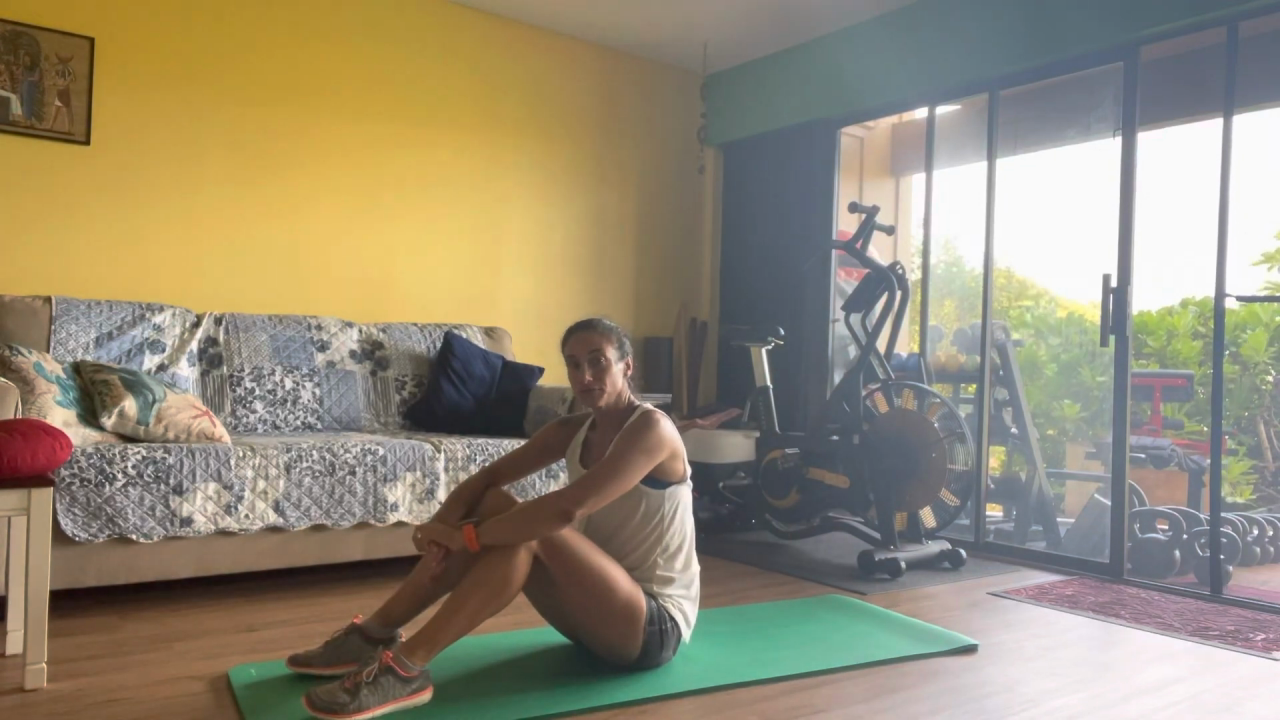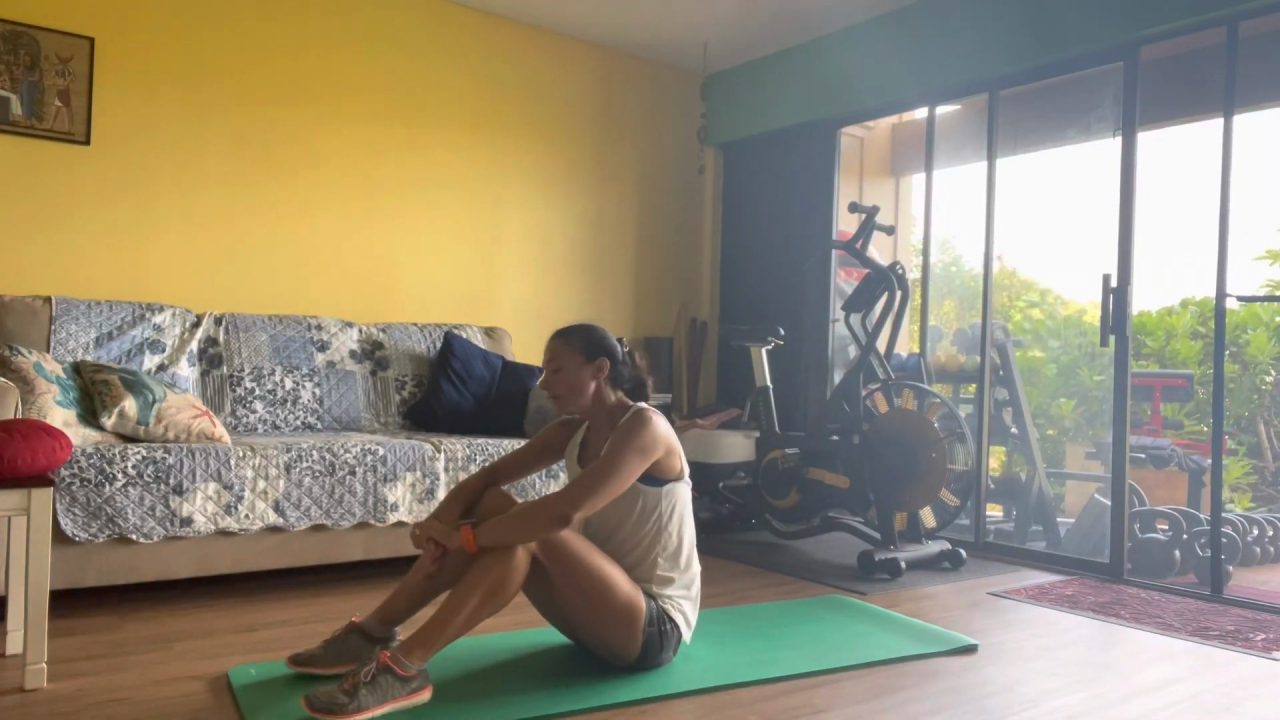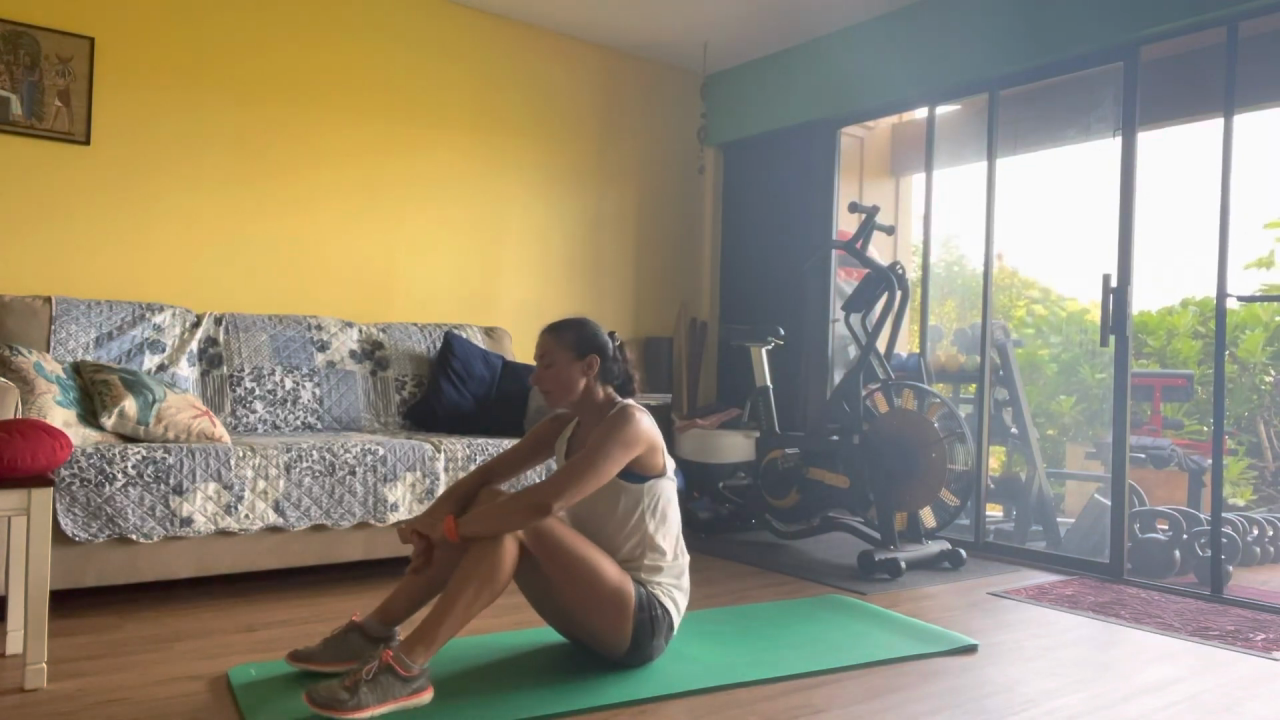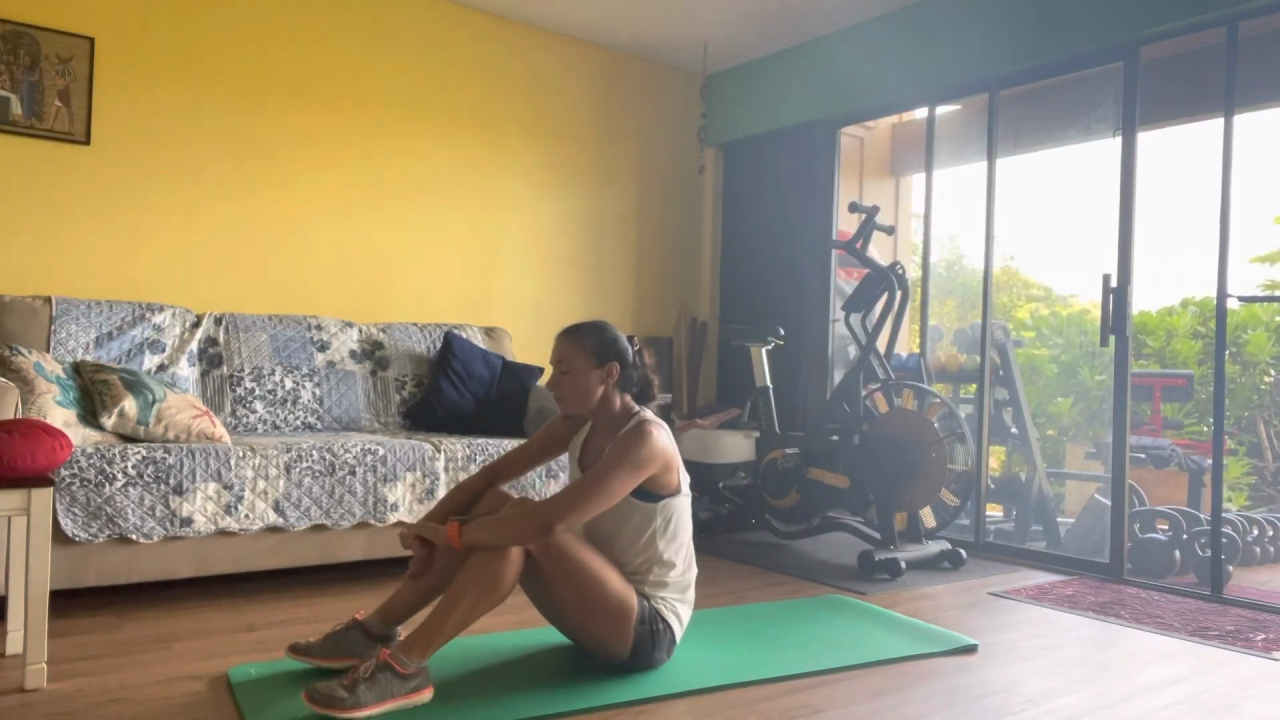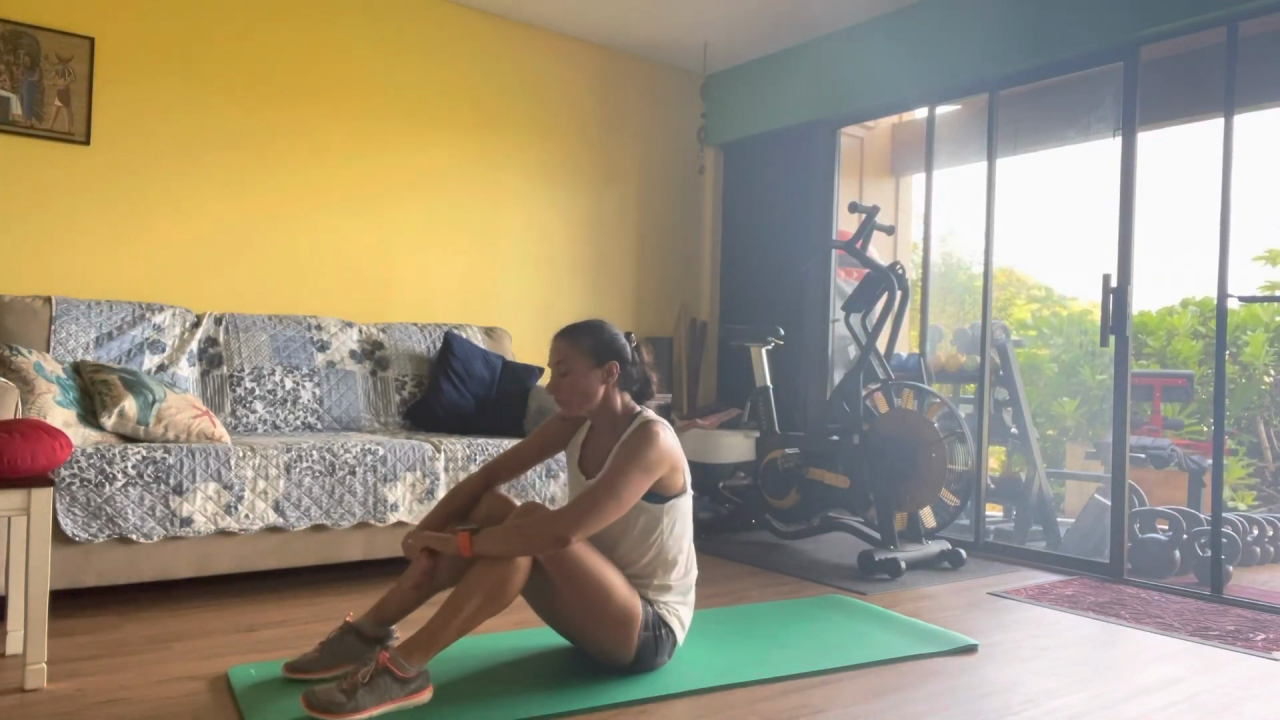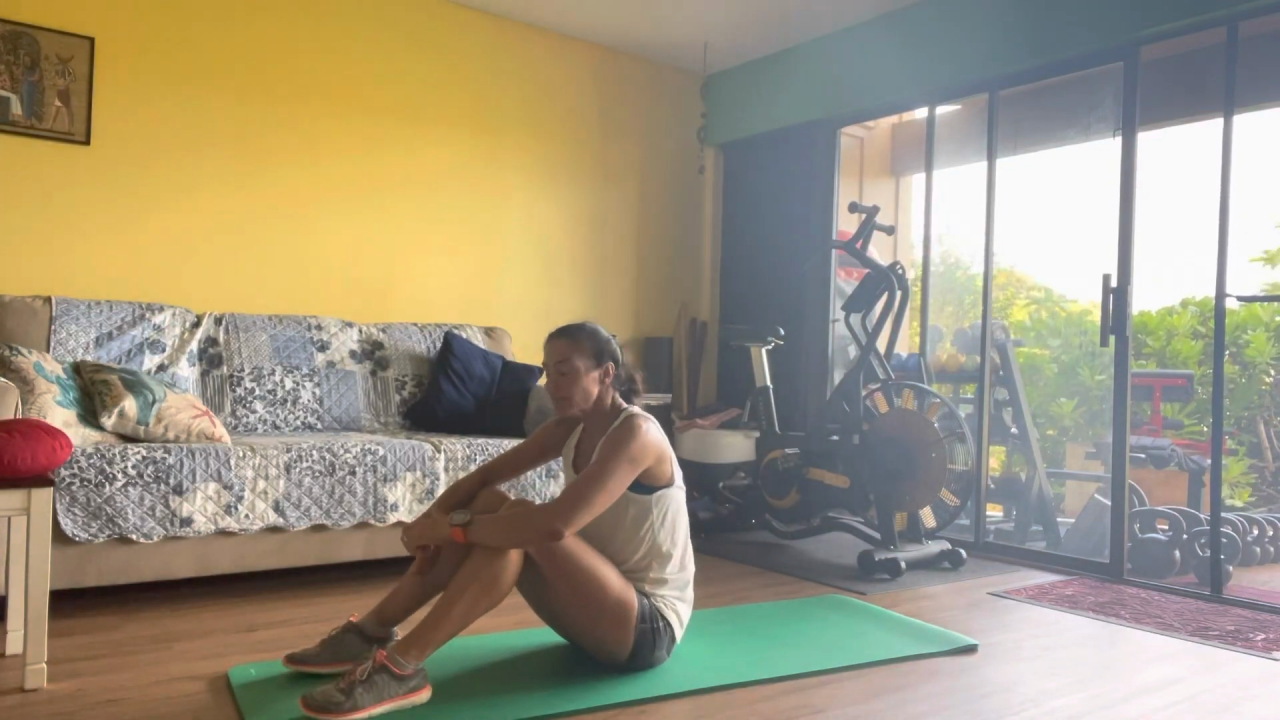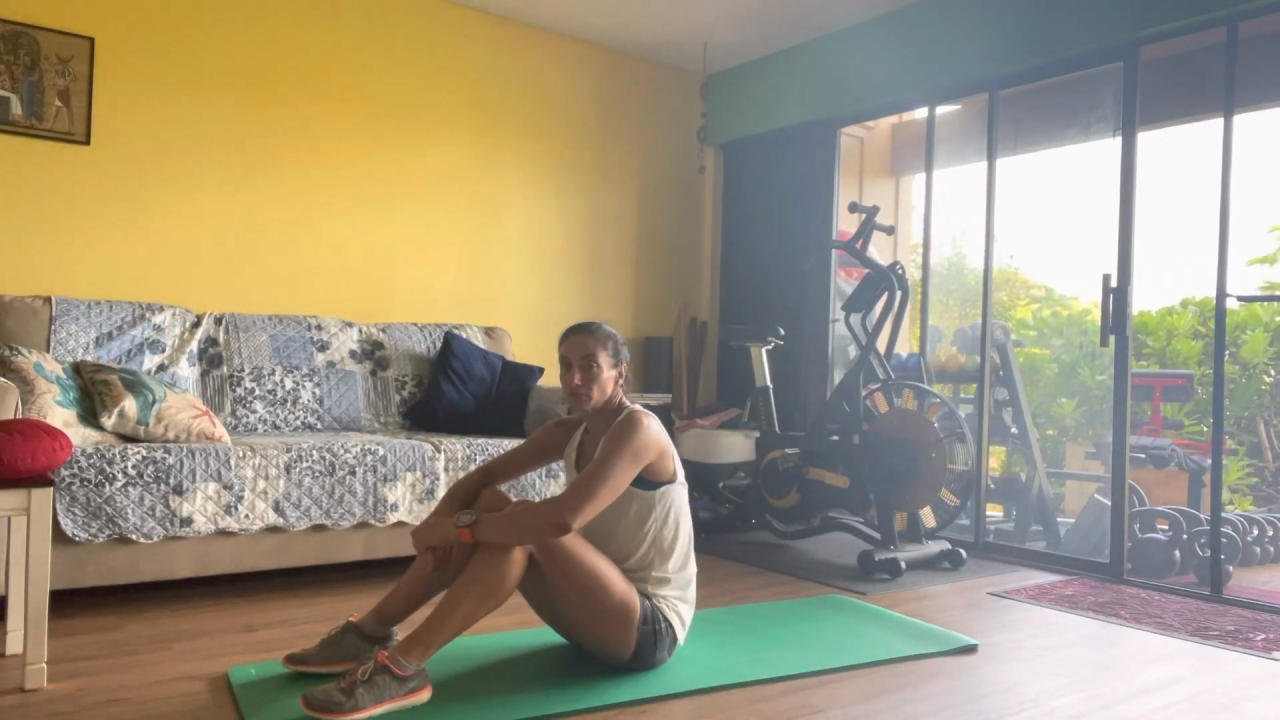
dt=0.4s
person 1, frame 1
left shoulder: (651, 428)
right shoulder: (573, 431)
left elbow: (568, 509)
right elbow: (485, 478)
left wrist: (466, 535)
right wrist: (442, 526)
left hip: (654, 625)
right hip: (597, 609)
left knee: (529, 530)
right knee: (491, 505)
left ankle: (406, 668)
right ankle: (374, 634)
person 1, frame 2
left shoulder: (646, 427)
right shoulder: (573, 431)
left elbow: (566, 512)
right elbow: (485, 477)
left wrist: (464, 536)
right wrist: (437, 525)
left hip: (655, 624)
right hip: (599, 607)
left knee: (529, 530)
right knee: (490, 504)
left ankle: (404, 668)
right ankle: (373, 632)
person 1, frame 3
left shoulder: (629, 422)
right shoulder: (564, 426)
left elbow: (546, 502)
right elbow: (481, 477)
left wrist: (448, 527)
right wrist: (430, 522)
left hip: (645, 616)
right hip: (593, 608)
left knee: (517, 521)
right knee: (487, 504)
left ankle: (406, 667)
right ankle: (374, 632)
person 1, frame 4
left shoulder: (645, 438)
right shoulder: (577, 426)
left elbow: (550, 520)
right elbow: (489, 475)
left wrist: (450, 533)
right wrist: (429, 527)
left hip: (649, 626)
right hip: (601, 604)
left knee: (522, 523)
right knee: (492, 505)
left ankle: (404, 667)
right ankle: (375, 631)
person 1, frame 5
left shoulder: (651, 439)
right shoulder: (574, 425)
left elbow: (563, 532)
right elbow: (486, 477)
left wrist: (458, 541)
right wrist: (426, 533)
left hip: (649, 629)
right hip: (597, 605)
left knee: (532, 522)
right knee: (491, 507)
left ankle: (403, 668)
right ankle: (368, 632)
person 1, frame 6
left shoulder: (636, 432)
right shoulder: (570, 429)
left elbow: (556, 525)
right elbow: (482, 476)
left wrist: (452, 527)
right wrist: (429, 523)
left hip: (648, 626)
right hip: (596, 608)
left knee: (521, 518)
right knee: (487, 503)
left ankle: (401, 667)
right ankle: (371, 633)
person 1, frame 7
left shoulder: (638, 428)
right shoulder: (569, 432)
left elbow: (565, 518)
right elbow: (481, 477)
left wrist: (459, 527)
right wrist: (441, 524)
left hip: (650, 626)
right hip: (596, 608)
left knee: (524, 525)
right knee: (487, 503)
left ankle: (403, 667)
right ankle: (369, 631)
